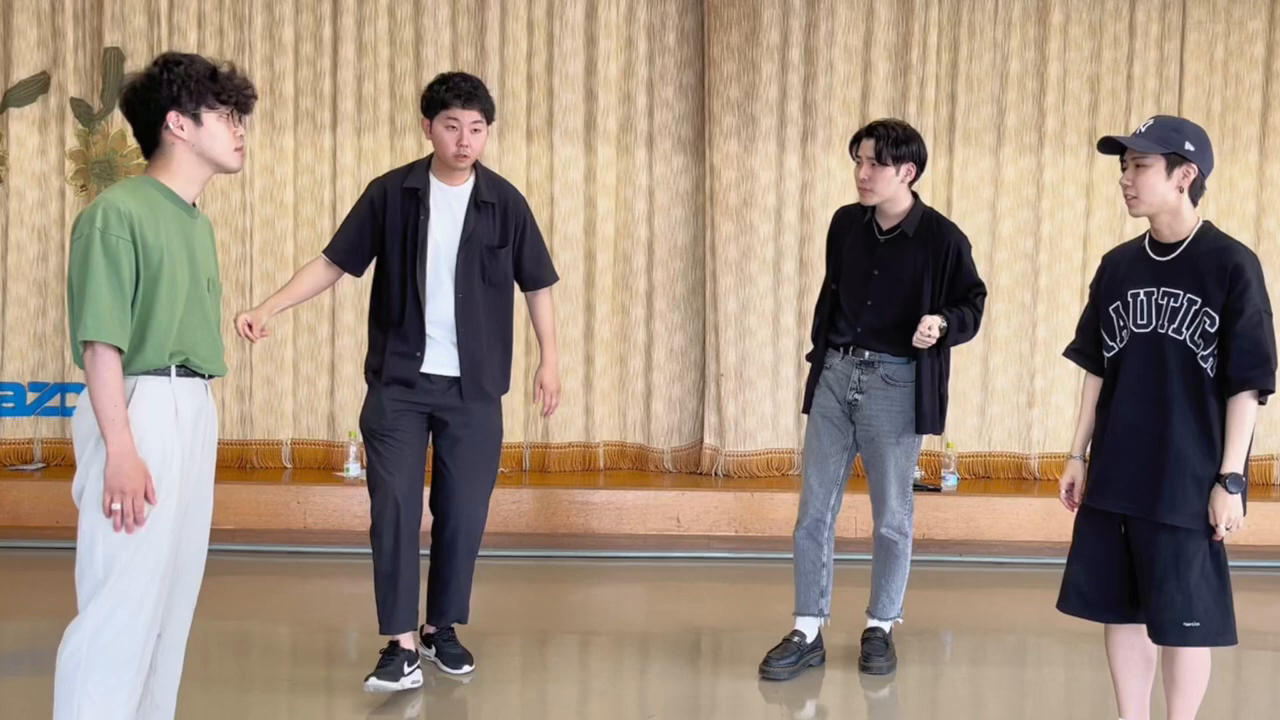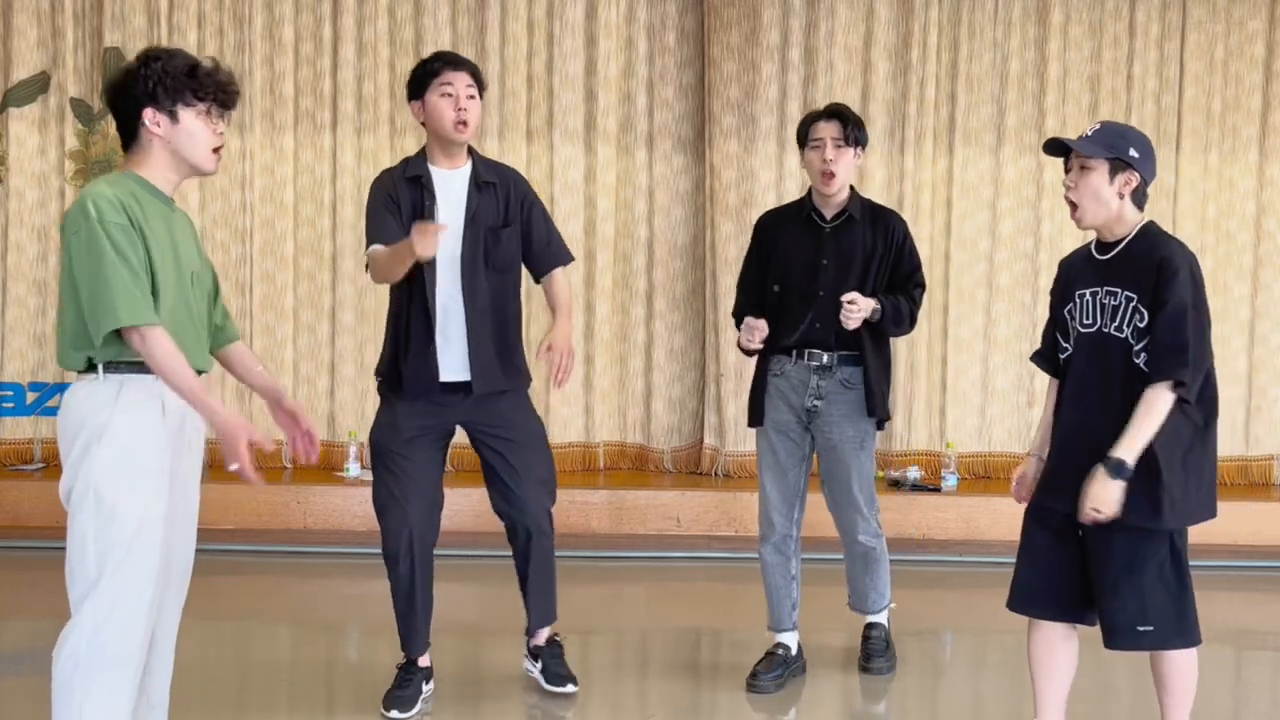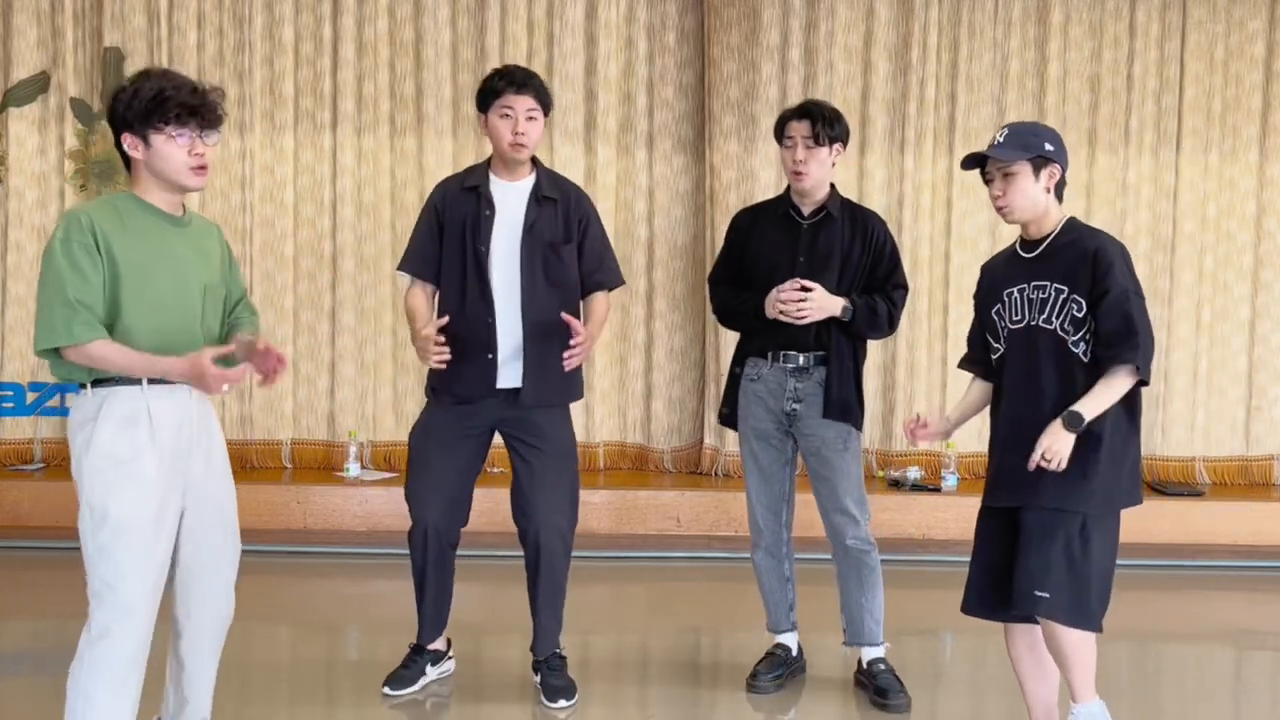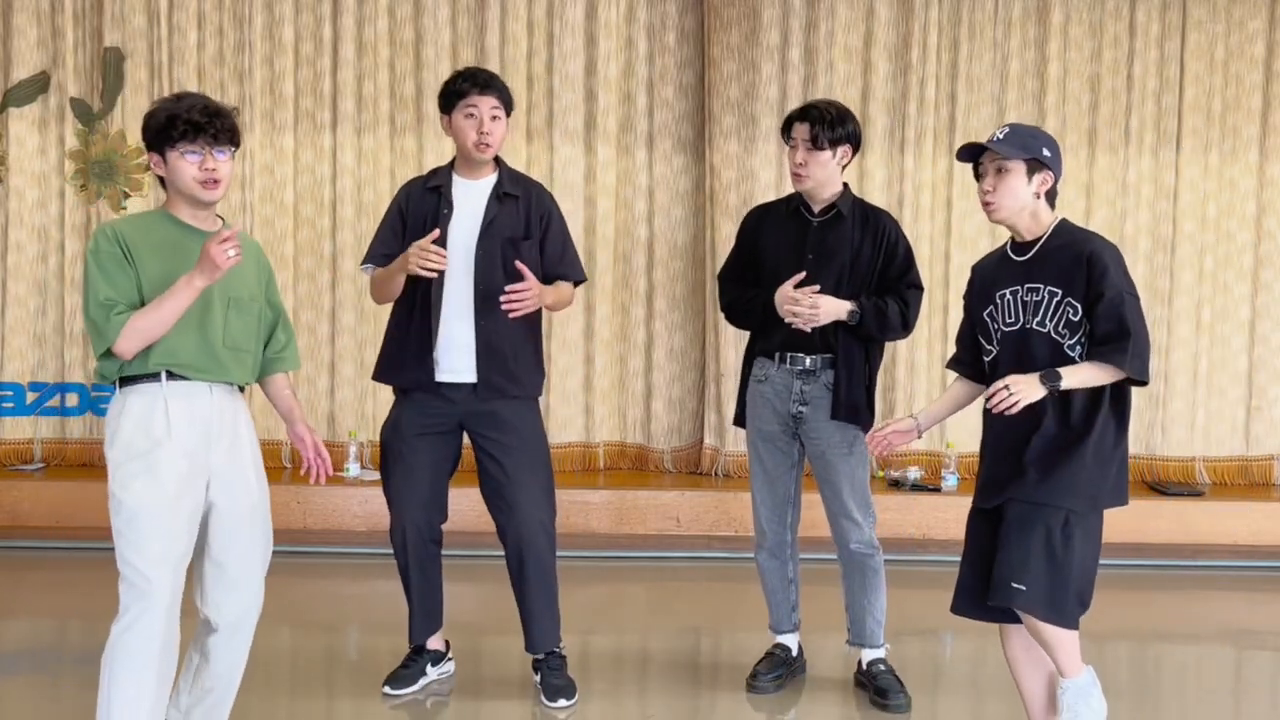
dt=0.7s
person 1, frame 1
left shoulder: (197, 222)
right shoulder: (117, 212)
right elbow: (100, 341)
right wrist: (121, 450)
left hip: (195, 412)
right hip: (139, 411)
left knee: (172, 598)
right knee: (120, 603)
person 1, frame 2
left shoulder: (176, 218)
right shoulder: (102, 205)
left elbow: (217, 328)
right elbow: (137, 327)
left wrist: (279, 401)
right wrist: (219, 414)
left hip: (182, 409)
right hip: (124, 405)
left knee: (161, 597)
right knee: (113, 602)
person 1, frame 3
left shoulder: (209, 236)
right shoulder: (88, 225)
left elbow: (230, 329)
right elbow: (73, 341)
left wrist: (255, 351)
right wrist: (177, 367)
left hip: (197, 423)
right hip: (123, 422)
left knee: (210, 596)
right knee: (126, 606)
person 1, frame 4
left shoulder: (248, 253)
right shoulder: (119, 238)
left elbow: (270, 352)
right elbow: (123, 340)
left wrist: (297, 423)
right wrist: (198, 276)
left hip: (231, 420)
right hip: (154, 415)
left knee: (239, 595)
right knee: (152, 595)
person 2, frame 1
left shoulder: (505, 202)
right shoulder: (390, 193)
left elbow: (537, 285)
right elbow: (332, 262)
left wrist: (549, 358)
right wrist: (267, 308)
left hip: (474, 385)
right hip: (399, 379)
left knee: (464, 513)
right knee: (394, 506)
left ankle: (442, 627)
right ankle: (400, 644)
person 2, frame 2
left shoulder: (508, 186)
right shoulder: (393, 186)
left elbow: (551, 266)
right elbow: (379, 262)
left wrist: (562, 327)
right wrist: (411, 246)
left hip: (497, 381)
right hip: (413, 388)
left knee: (532, 510)
right knee: (407, 527)
left ankle: (542, 639)
right ankle: (416, 661)
person 2, frame 3
left shoulder: (569, 202)
right shoulder: (451, 197)
left elbow: (599, 289)
right elbow: (420, 284)
left wrist: (590, 331)
right wrist: (422, 332)
left hip: (540, 392)
right hip: (458, 389)
left knee: (548, 525)
right knee: (431, 519)
left ankle: (548, 655)
right ankle: (432, 645)
person 2, frame 4
left shoulder: (532, 200)
right shoulder: (416, 197)
left elbow: (567, 285)
right elbow: (378, 289)
left wrist: (542, 295)
right wrist: (403, 264)
left hip: (505, 388)
right hip: (425, 387)
left knee: (529, 521)
right knee: (412, 519)
left ankle: (547, 653)
right ankle: (429, 646)
person 3, frame 1
left shoulder: (1231, 266)
right shoulder: (1117, 265)
left wrist: (1230, 478)
right wrist: (1077, 454)
left hip: (1188, 479)
right hip: (1115, 474)
left knee: (1185, 616)
right knee: (1117, 607)
person 3, frame 2
left shoulder: (1169, 262)
right shoulder: (1074, 269)
left elbow: (1172, 377)
left wrist: (1117, 465)
right wrist: (1037, 455)
left hip: (1143, 476)
right hip: (1069, 472)
left knee: (1156, 617)
right knee: (1046, 603)
person 3, frame 3
left shoulder: (1099, 255)
right shoulder: (997, 271)
left elbow: (1131, 360)
left wrist: (1071, 422)
right wrist: (947, 424)
left hip: (1082, 465)
right hip: (1013, 465)
left knee: (1055, 595)
right knee: (1013, 602)
person 3, frame 4
left shoulder: (1092, 257)
right shoulder: (987, 273)
left elbow: (1126, 358)
left wrist: (1045, 380)
right wrist: (919, 423)
left hip: (1071, 460)
right hip: (1004, 461)
left knee: (1032, 587)
right knee: (1003, 601)
person 4, frame 1
left shoulder: (942, 238)
right shoulder: (845, 224)
left elbow: (972, 306)
left wrist: (941, 324)
right wrist: (819, 356)
left hip: (896, 382)
right hip: (836, 373)
left knee: (892, 517)
right knee: (814, 509)
left ankle: (879, 628)
right ankle: (807, 631)
person 4, frame 2
left shoulder: (885, 227)
right shoulder: (774, 226)
left elbow: (910, 302)
right elbow: (749, 296)
left wrist: (873, 308)
right wrist: (750, 327)
left hip: (848, 384)
right hip: (782, 380)
left knee: (858, 517)
right knee: (778, 520)
left ankle: (875, 620)
right ankle: (786, 642)
person 4, frame 3
left shoulder: (864, 227)
right shoulder: (751, 223)
left elbow: (890, 309)
right elbow: (721, 299)
left wrist: (838, 306)
right wrist: (763, 305)
left hip: (828, 386)
right hip: (761, 381)
left knee: (850, 526)
right knee: (767, 524)
left ankle: (872, 658)
right ankle: (785, 644)
person 4, frame 4
left shoulder: (876, 227)
right shoulder: (762, 221)
left elbow: (905, 310)
right elbow: (730, 297)
left wrist: (845, 310)
right wrist: (773, 302)
left hip: (836, 388)
right hip: (769, 384)
left knee: (855, 529)
right knee: (771, 524)
left ankle: (871, 657)
right ankle: (786, 643)
